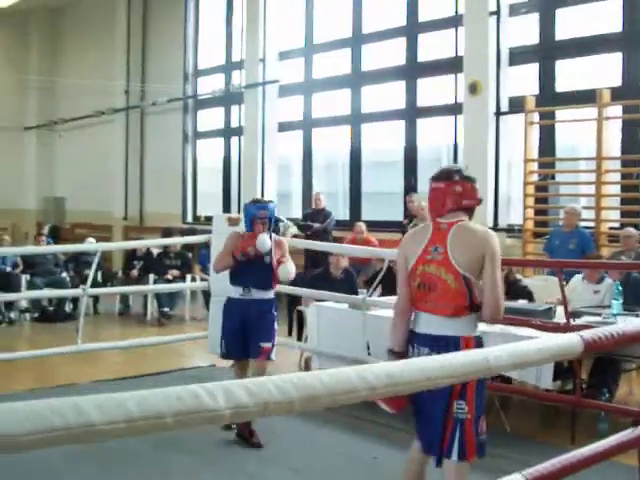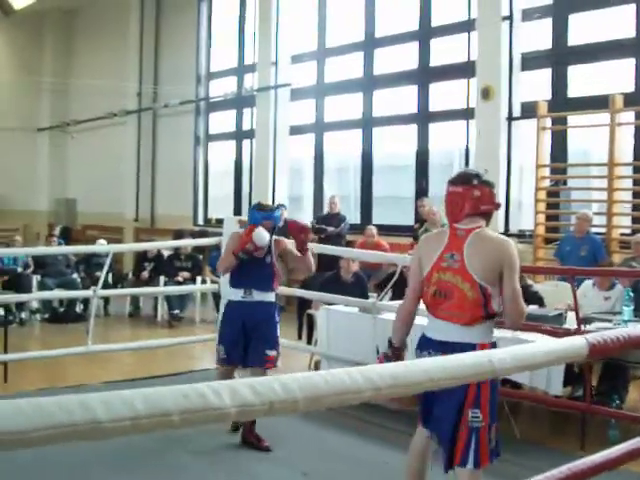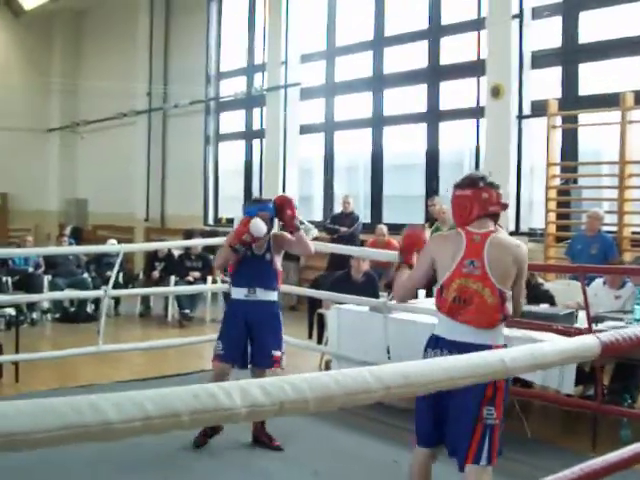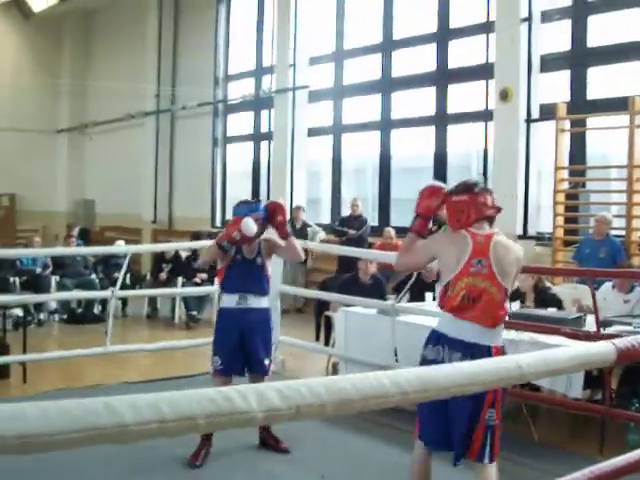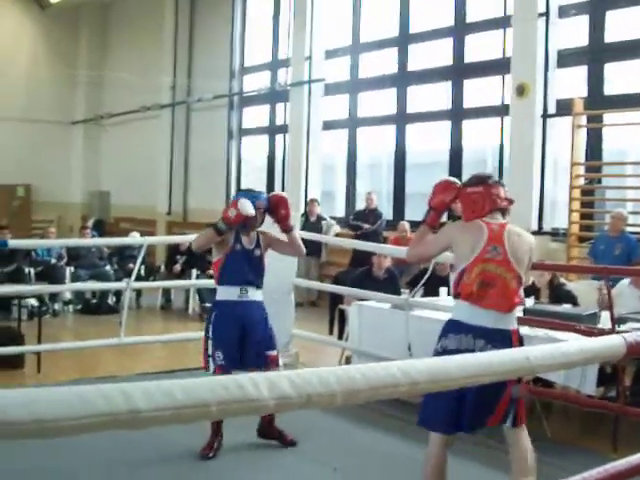
dt=0.2s
person 1, frame 1
left shoulder: (412, 238)
right shoulder: (483, 239)
left elbow: (403, 307)
right elbow: (493, 312)
left wrist: (395, 357)
left hip: (419, 345)
right hip: (458, 349)
left knee: (425, 439)
person 1, frame 2
left shoulder: (428, 242)
right shoulder: (501, 247)
left elbow: (408, 307)
right elbow: (515, 318)
left wrist: (394, 348)
left hip: (430, 349)
right hip: (472, 355)
left knee: (429, 427)
person 1, frame 3
left shoulder: (440, 244)
right shoulder: (514, 250)
left elbow: (403, 291)
right elbow: (516, 309)
left wrist: (406, 260)
left hip: (441, 350)
left knee: (425, 443)
person 1, frame 4
left shoulder: (445, 241)
right shoulder: (513, 251)
left elbow: (402, 263)
left wrist: (421, 221)
left hip: (441, 349)
right hip: (485, 356)
left knee: (425, 442)
person 1, frame 5
left shoulder: (460, 231)
right shoulder: (526, 241)
left elbow: (413, 255)
left wrist: (433, 213)
left hip: (460, 335)
right hip: (503, 340)
left knee: (439, 433)
right knee: (515, 429)
person 2, frame 1
left shoulder: (278, 243)
right shoulder: (236, 239)
left elbow: (289, 267)
right elbow: (217, 267)
left wrist: (287, 269)
right wrist: (243, 252)
left hip: (263, 307)
right hip: (236, 305)
left knee: (261, 365)
right knee: (240, 363)
left ankle: (245, 424)
person 2, frame 2
left shoulder: (279, 244)
right shoulder: (237, 239)
left elbow: (307, 270)
right elbow: (221, 268)
left wrist: (303, 246)
right wrist: (245, 249)
left hip: (265, 311)
right hip: (236, 309)
left knee: (259, 371)
right knee: (225, 368)
left ankle: (249, 430)
person 2, frame 3
left shoulder: (278, 239)
right shoulder: (236, 237)
left elbow: (308, 250)
right elbow: (218, 264)
left wrist: (292, 224)
right wrist: (240, 241)
left hip: (266, 309)
right hip: (238, 307)
left knee: (261, 371)
right knee: (220, 368)
left ankle: (259, 429)
right ankle: (212, 423)
person 2, frame 4
left shoulder: (268, 245)
right shoulder: (228, 241)
left elbow: (298, 257)
right elbow: (203, 261)
left wrist: (283, 229)
right wrist: (228, 239)
left hip: (258, 315)
right hip: (229, 315)
left knee: (258, 377)
right knee: (221, 379)
left ankle: (265, 432)
right ankle: (205, 440)
person 2, frame 5
left shoulder: (264, 238)
right shoulder: (226, 234)
left elbow: (299, 252)
right elbow: (195, 246)
left wrist: (286, 223)
right wrist: (224, 223)
left hip: (255, 308)
right hip: (226, 308)
left knee: (268, 369)
right knee: (222, 374)
left ankle: (267, 424)
right ankle: (215, 435)
